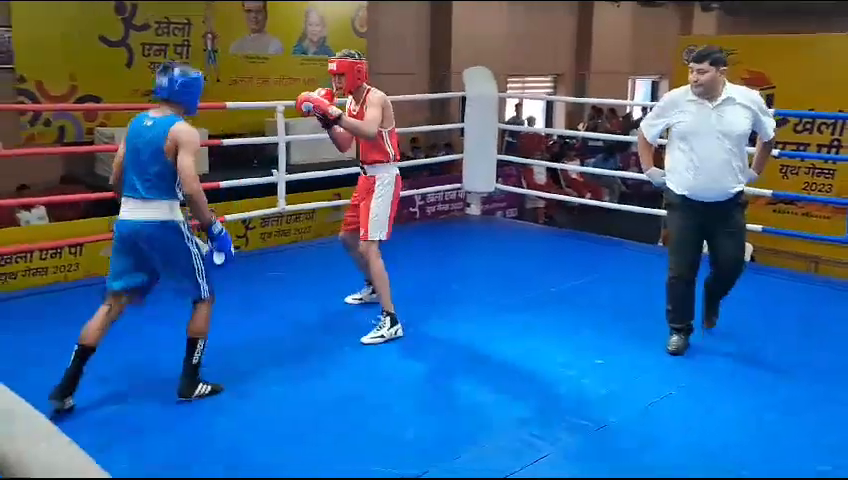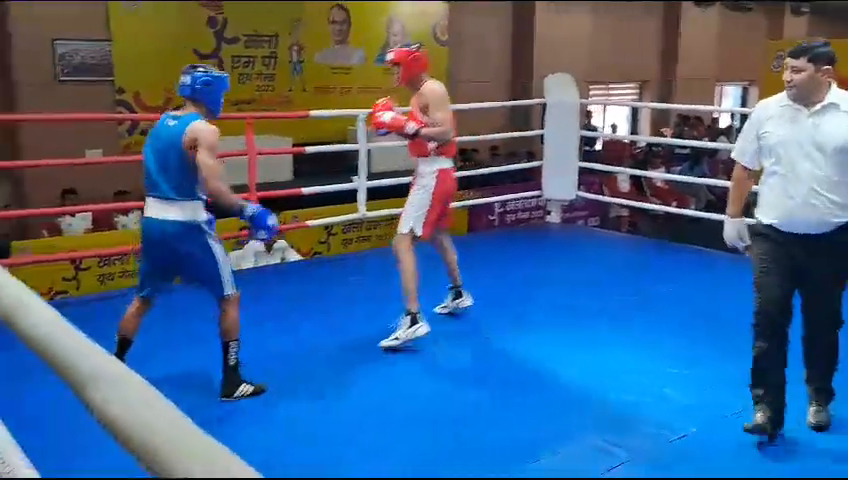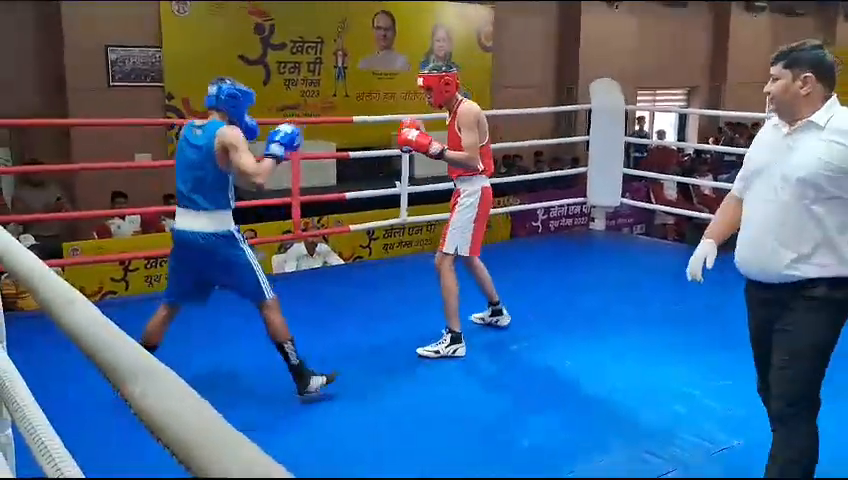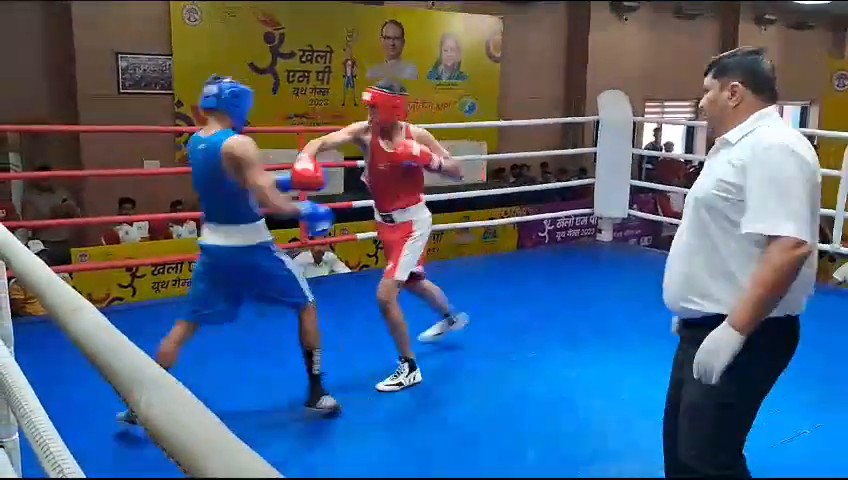
dt=0.7s
person 1, frame 1
left shoulder: (749, 101)
right shoulder: (674, 100)
left elbow: (768, 136)
right elbow: (645, 134)
left wrist: (754, 171)
right wrist: (650, 170)
left hip: (728, 202)
right hip: (683, 201)
left knee: (730, 264)
right knee: (681, 269)
left ankle: (712, 299)
right ankle: (679, 330)
person 1, frame 2
right shoulder: (768, 111)
right elbow: (746, 167)
right wrist: (734, 216)
right hip: (774, 235)
right knee: (769, 319)
right ankle: (767, 406)
person 1, frame 3
right shoulder: (770, 131)
right elbow: (742, 194)
right wrist: (710, 239)
right hip: (761, 287)
left knee: (792, 403)
right knee: (773, 390)
person 1, frame 4
left shoulder: (771, 148)
right shoulder: (746, 146)
left elbow: (787, 250)
left wrist: (734, 329)
left hip: (747, 335)
right hip: (717, 326)
right knee: (682, 441)
person 2, frame 1
left shoulder: (136, 125)
right shoulder: (184, 132)
left elbow: (116, 180)
right elbow: (191, 189)
right wrist: (215, 228)
left hip: (129, 221)
right hip: (164, 224)
left knee: (113, 304)
right knee: (203, 298)
left ankle: (66, 387)
right ankle: (190, 381)
person 2, frame 2
left shoulder: (161, 124)
right shoulder: (202, 131)
right elbow: (214, 188)
right wrist: (252, 212)
left hip: (153, 221)
right hip: (187, 224)
left knee: (143, 300)
right knee: (228, 298)
right ankle: (232, 381)
person 2, frame 3
left shoulder: (188, 130)
right shoulder: (230, 134)
right elbow: (257, 178)
right wrist: (276, 151)
left hip: (184, 231)
right hip: (218, 235)
left knee: (170, 306)
right knee: (268, 303)
right ankle: (303, 378)
person 2, frame 4
left shoulder: (194, 145)
right shoulder: (239, 146)
right elbow: (271, 201)
left wrist: (281, 180)
right wrist: (307, 210)
left hip: (214, 247)
right hip: (251, 247)
left knee: (187, 325)
right knee: (305, 307)
right ankle: (316, 394)
person 3, frame 1
left shoulder: (376, 98)
right shoulder: (351, 101)
left elbow: (369, 133)
right elbow: (344, 145)
left wrist: (333, 113)
right wrist: (326, 119)
left hip: (383, 180)
right hip: (368, 177)
left knee: (368, 249)
right knee: (348, 238)
left ankle: (390, 321)
right ankle: (372, 288)
person 3, frame 2
left shoulder: (432, 90)
right shoulder: (420, 93)
left elbow: (447, 134)
left wrist: (406, 128)
right wrist: (394, 122)
left hip: (433, 174)
right hip: (437, 172)
left knee: (401, 242)
right knee: (438, 234)
left ankle: (412, 320)
right ankle: (458, 293)
person 3, frame 3
left shoulder: (468, 111)
right shoulder: (455, 112)
left elbow: (471, 161)
right elbow: (455, 155)
left wrist: (431, 147)
right wrist: (423, 142)
left hip: (473, 192)
right hip: (469, 191)
left knee: (444, 262)
right knee: (468, 256)
left ankle: (454, 339)
right ankle: (496, 311)
person 3, frame 4
left shoulder: (417, 134)
right shoulder: (363, 131)
left elbow: (456, 172)
right elbow: (319, 145)
left wrist: (431, 161)
right wrist: (305, 161)
left hip: (413, 222)
right hip: (385, 221)
left knee: (385, 296)
right knee: (414, 281)
left ankle: (409, 367)
right ankle: (450, 317)
